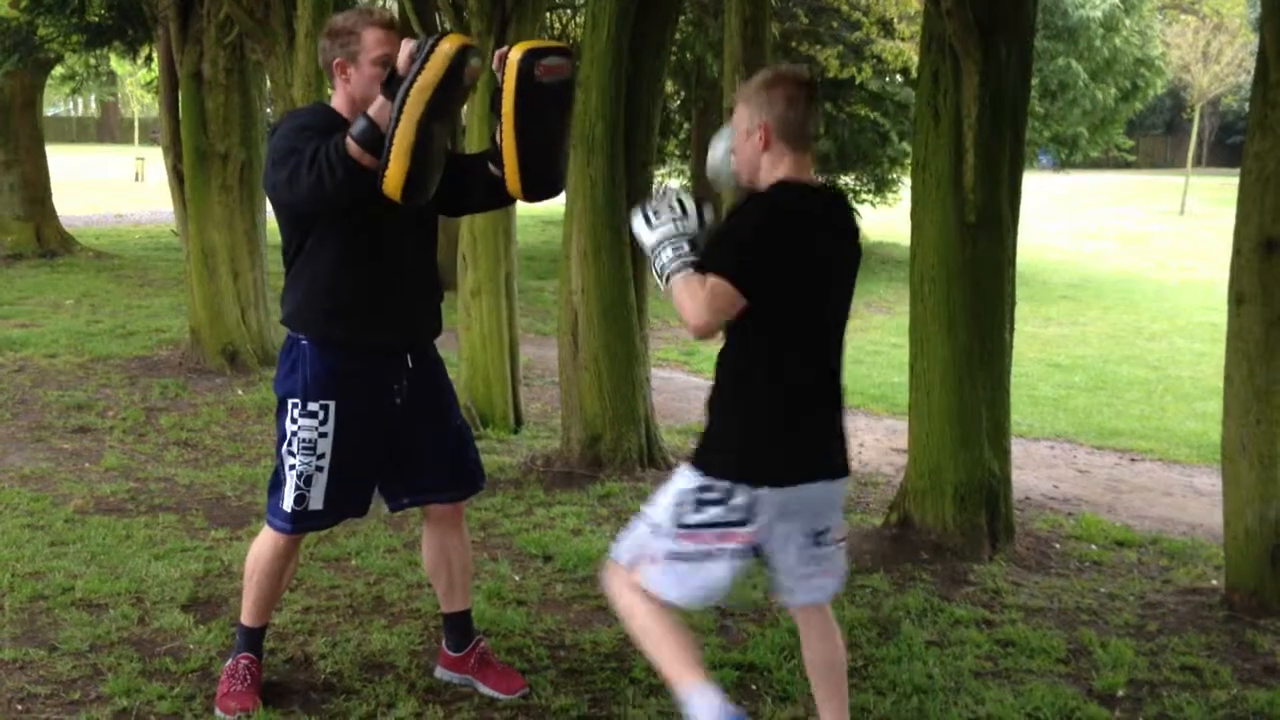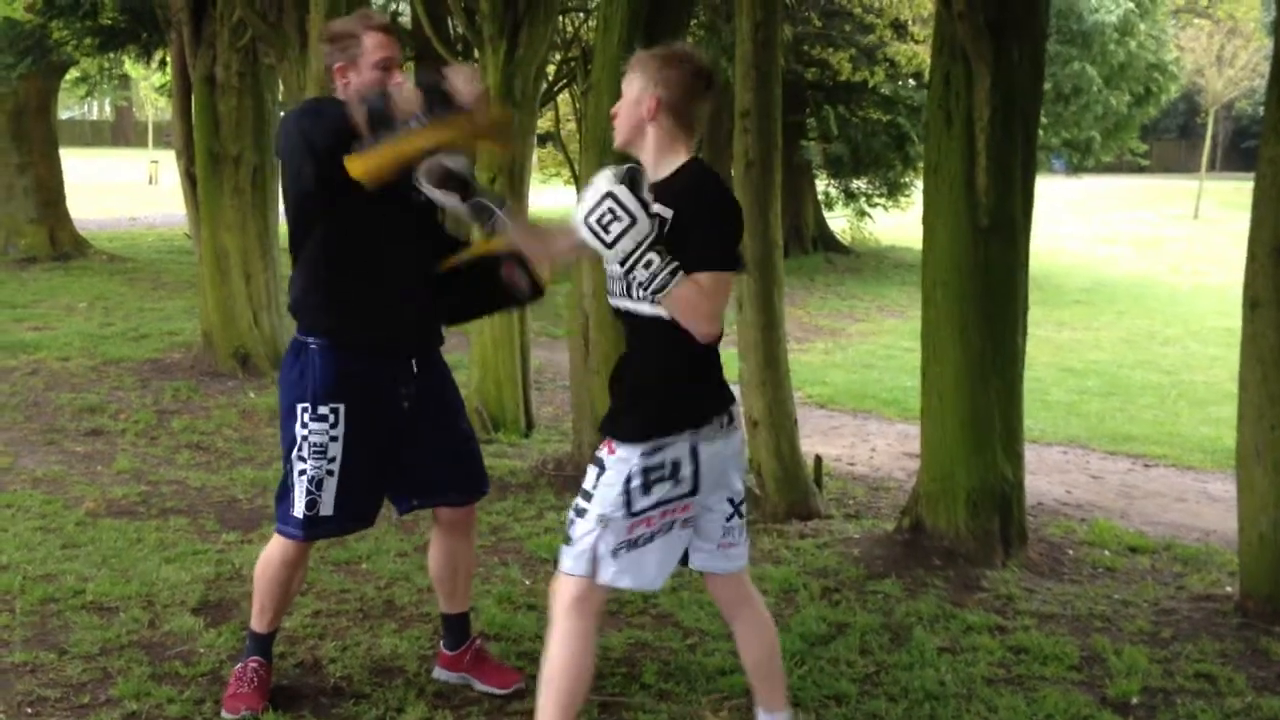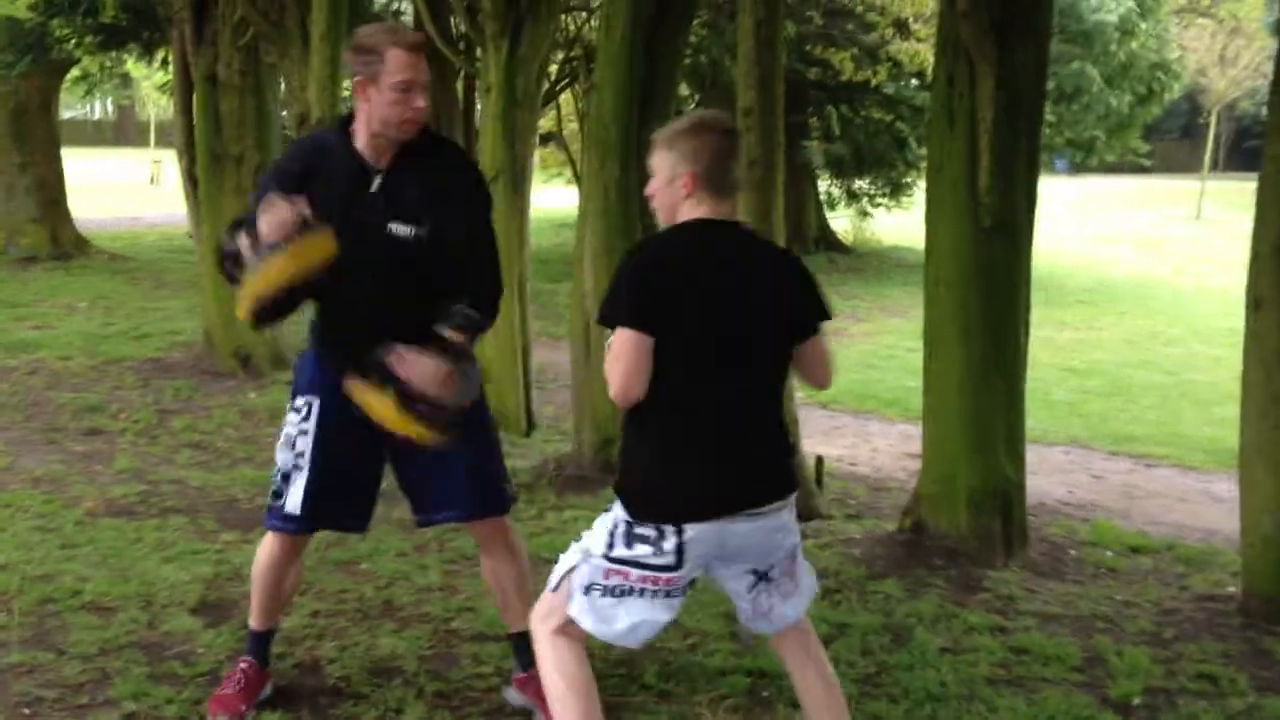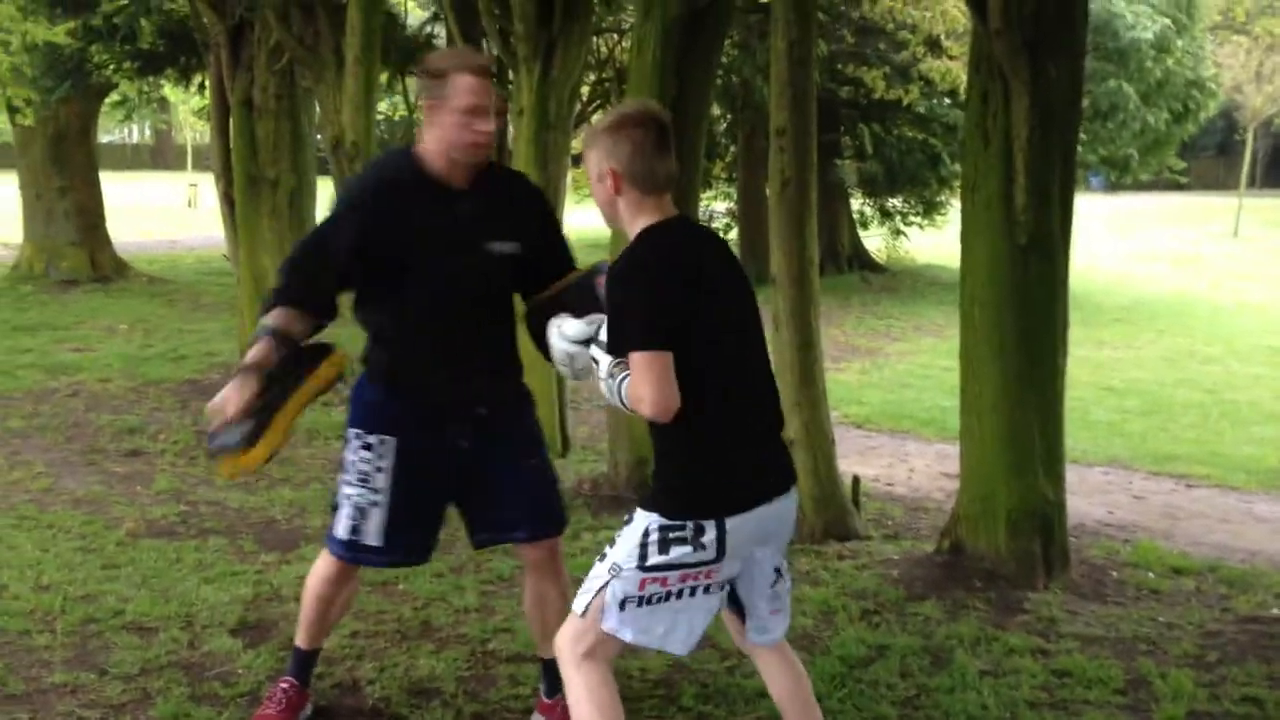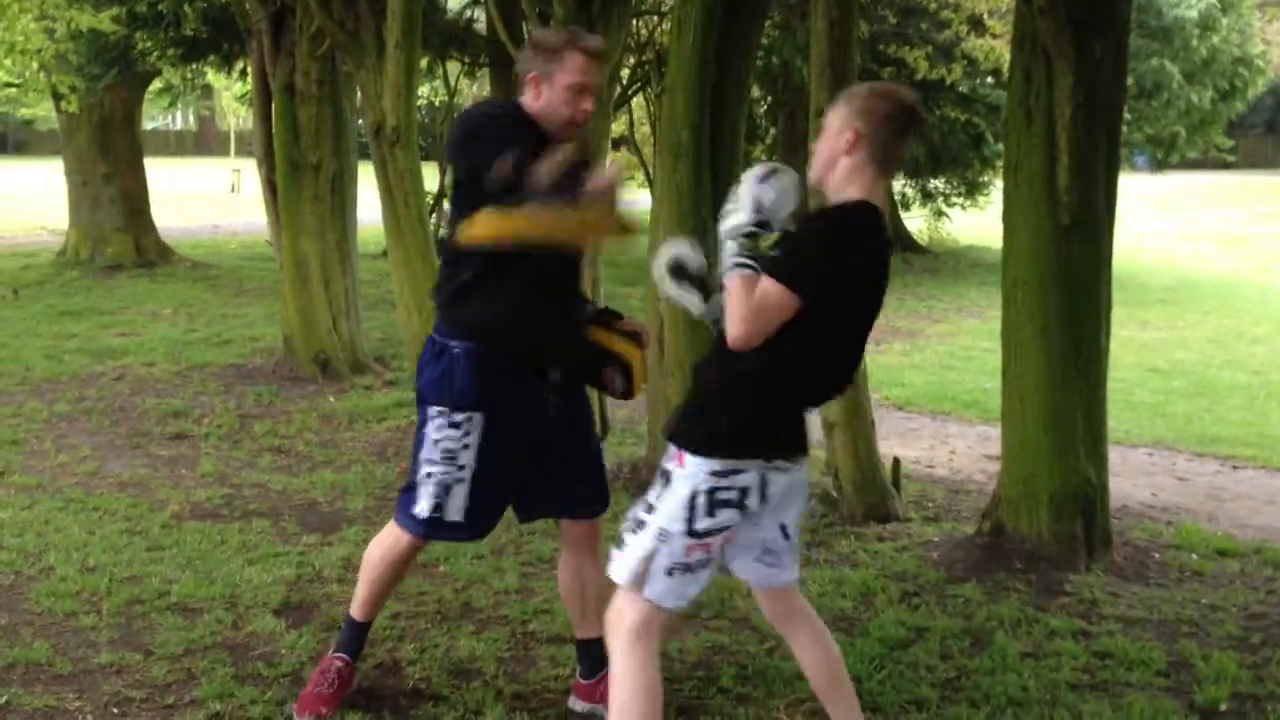
dt=1s
person 1, frame 1
right shoulder: (299, 137)
left elbow: (493, 183)
right elbow: (329, 182)
right wrist: (393, 101)
left hip: (411, 357)
right hip: (327, 362)
left knee: (447, 501)
right knee: (290, 519)
left ankle: (461, 650)
right ankle: (244, 657)
person 1, frame 2
right shoulder: (324, 129)
left elbow: (430, 248)
right elbow: (323, 128)
right wrist: (437, 94)
left hip: (415, 361)
right hip: (334, 363)
left knee: (456, 506)
right knee: (300, 529)
left ankle: (457, 648)
right ankle: (254, 661)
person 1, frame 3
left shoulder: (449, 172)
right shoulder: (310, 160)
left elbow: (473, 285)
left wrist: (435, 357)
right wrist: (264, 232)
left hip: (433, 375)
right hip: (337, 374)
left knee: (489, 522)
right knee: (288, 527)
right ankle: (253, 663)
person 1, frame 4
left shoulder: (517, 200)
right shoulder: (381, 190)
left elbow: (555, 287)
right elbow: (306, 282)
right wrist: (255, 369)
left hip: (494, 402)
right hip: (400, 401)
left knee: (541, 545)
right knee: (346, 552)
person 1, frame 5
left shoulder: (555, 165)
right shoulder: (492, 126)
right elbow: (486, 174)
right wrist: (578, 182)
left hip: (551, 373)
right hip: (474, 366)
left knee: (583, 522)
right knee: (416, 525)
right ankle: (341, 659)
person 2, frame 1
left shoulder: (766, 216)
right shoulder: (838, 216)
left elbow: (702, 314)
left wrist: (670, 248)
left hip: (738, 463)
right hip: (818, 460)
left knee: (627, 581)
right knee: (810, 605)
person 2, frame 2
left shoulder: (700, 195)
right shoulder: (651, 192)
left elbow: (707, 319)
right elbow: (579, 242)
left wrist: (635, 252)
left hip: (659, 435)
right hip: (707, 428)
left knee: (575, 596)
right knee: (731, 586)
person 2, frame 3
left shoulder: (649, 261)
right shoulder: (780, 267)
left elbow: (624, 387)
right elbow: (816, 372)
left wrist: (628, 339)
left hip: (663, 508)
right hip: (762, 499)
left knee: (552, 626)
right knee: (792, 630)
person 2, frame 4
left shoulder: (636, 270)
right shoulder: (711, 247)
left elbow: (658, 403)
left wrist: (610, 374)
right wrist: (616, 345)
left hip: (699, 509)
right hip: (771, 493)
left knee: (582, 649)
right knee: (761, 637)
person 2, frame 5
left shoulder: (832, 229)
right shoulder: (869, 238)
left elbow: (742, 329)
left wrist: (738, 236)
left hip: (722, 454)
right hip: (776, 453)
left knee: (631, 624)
right knee: (786, 607)
